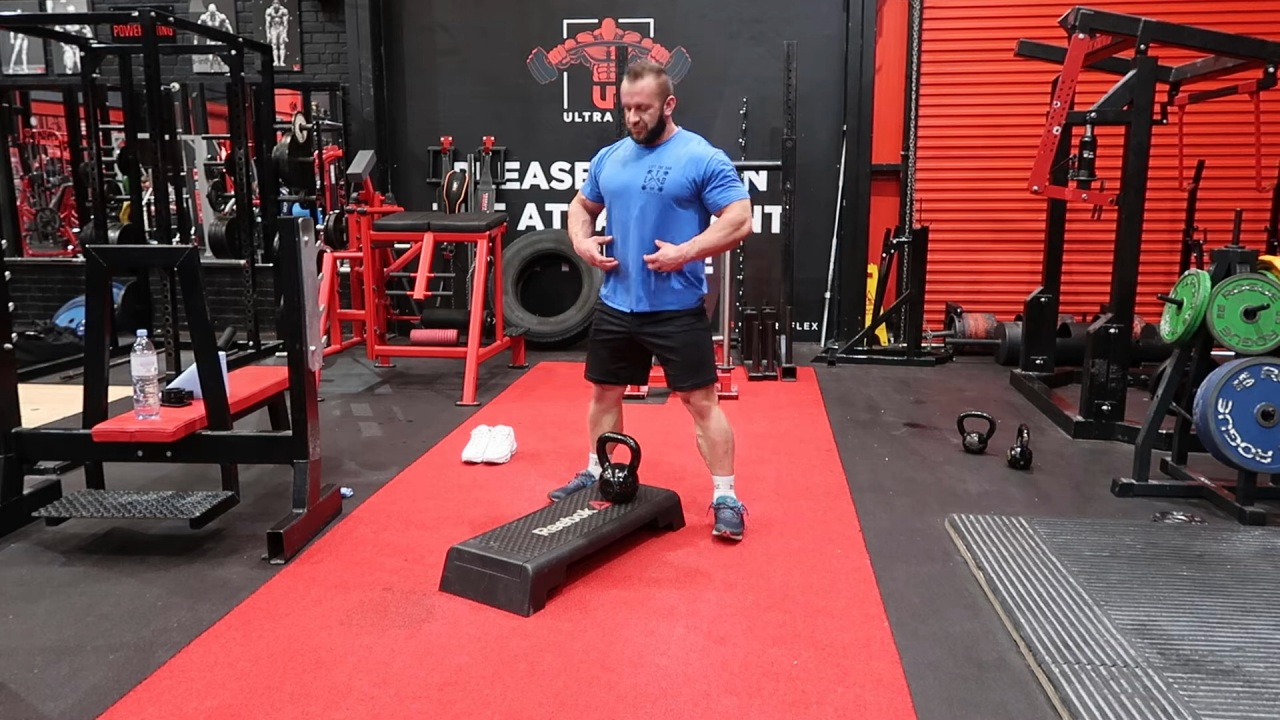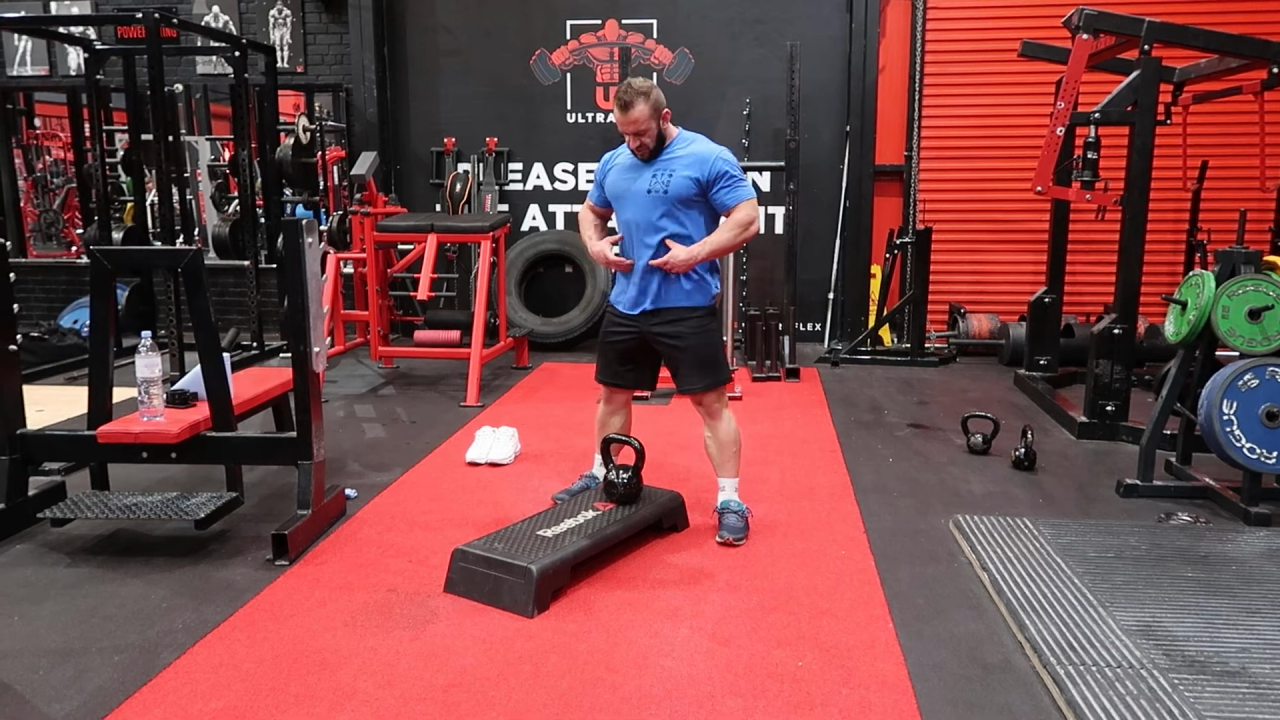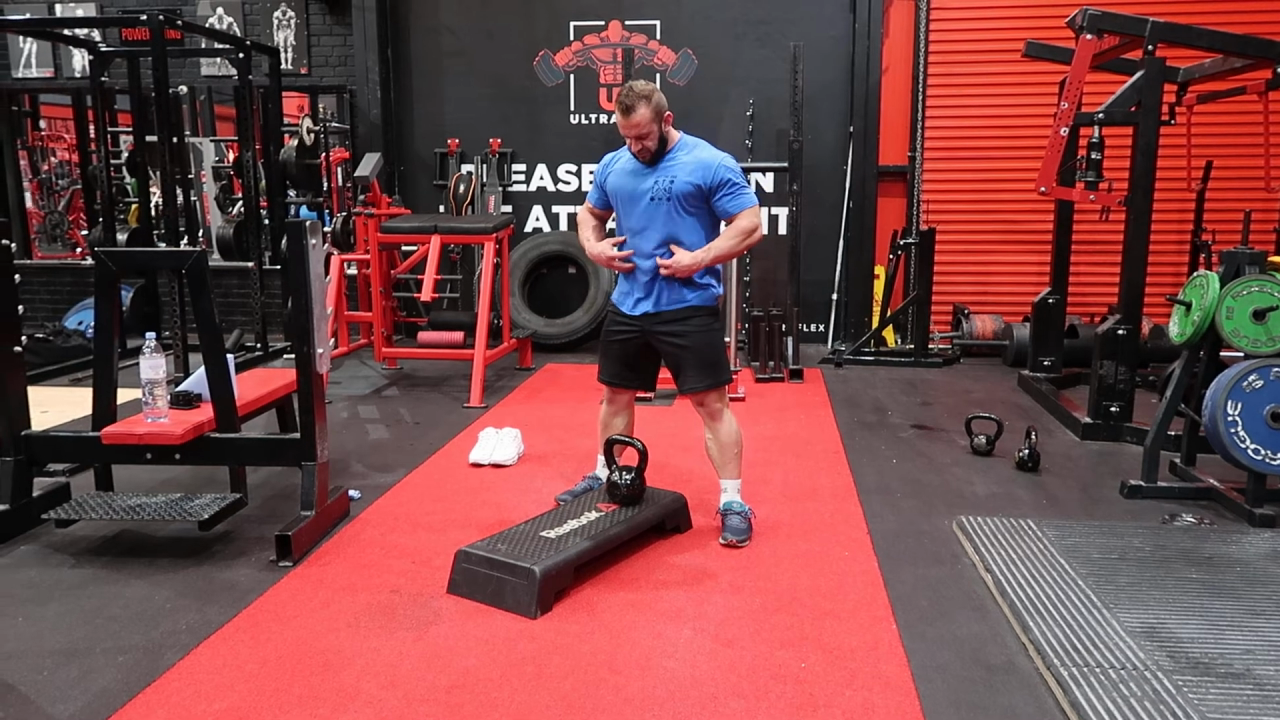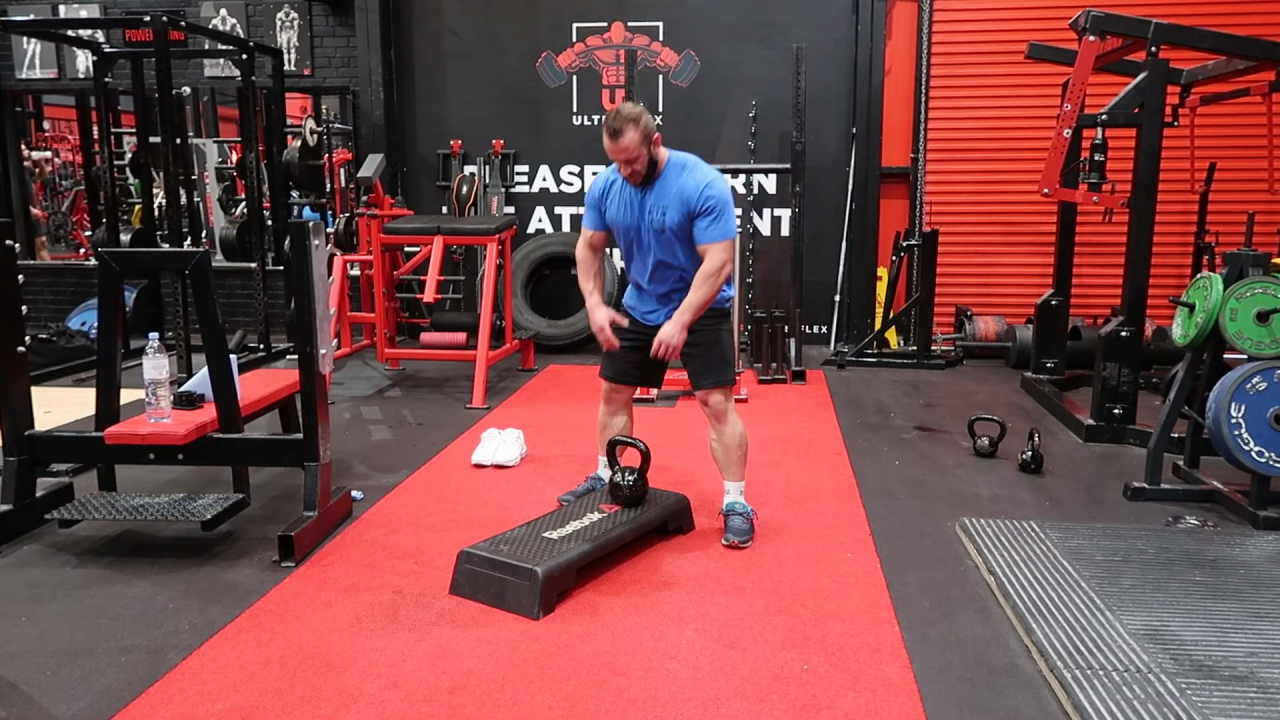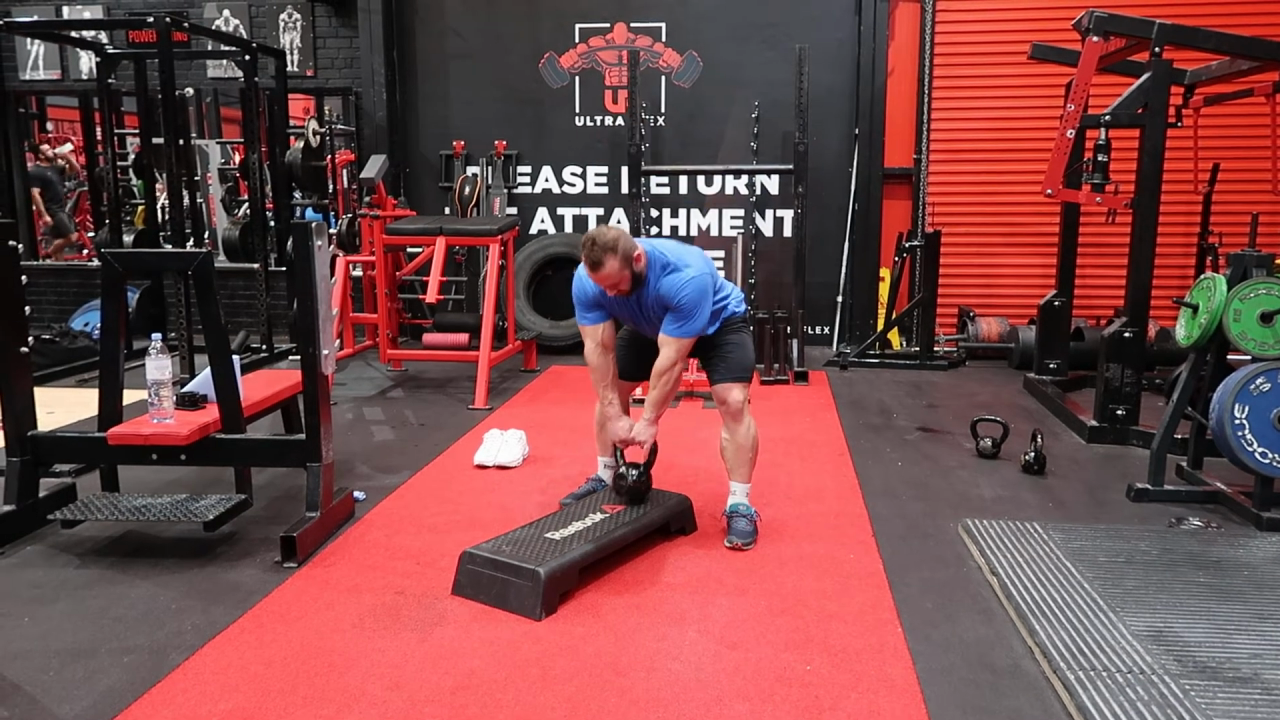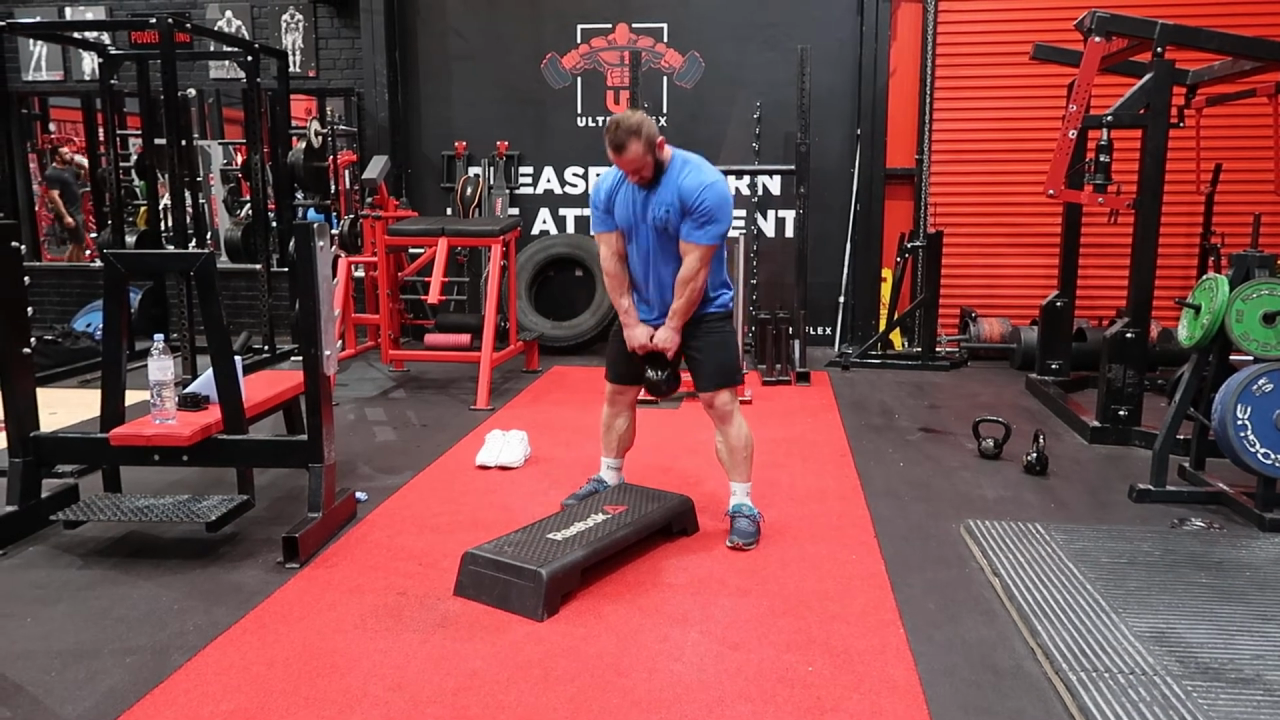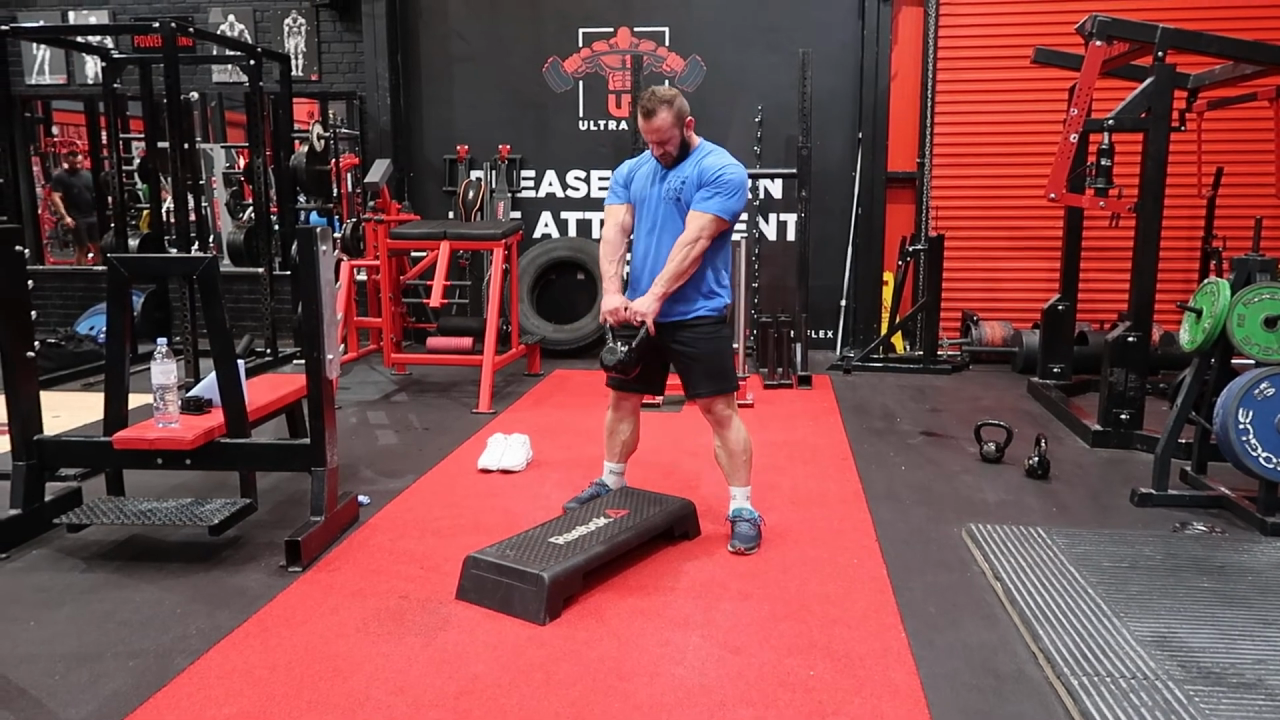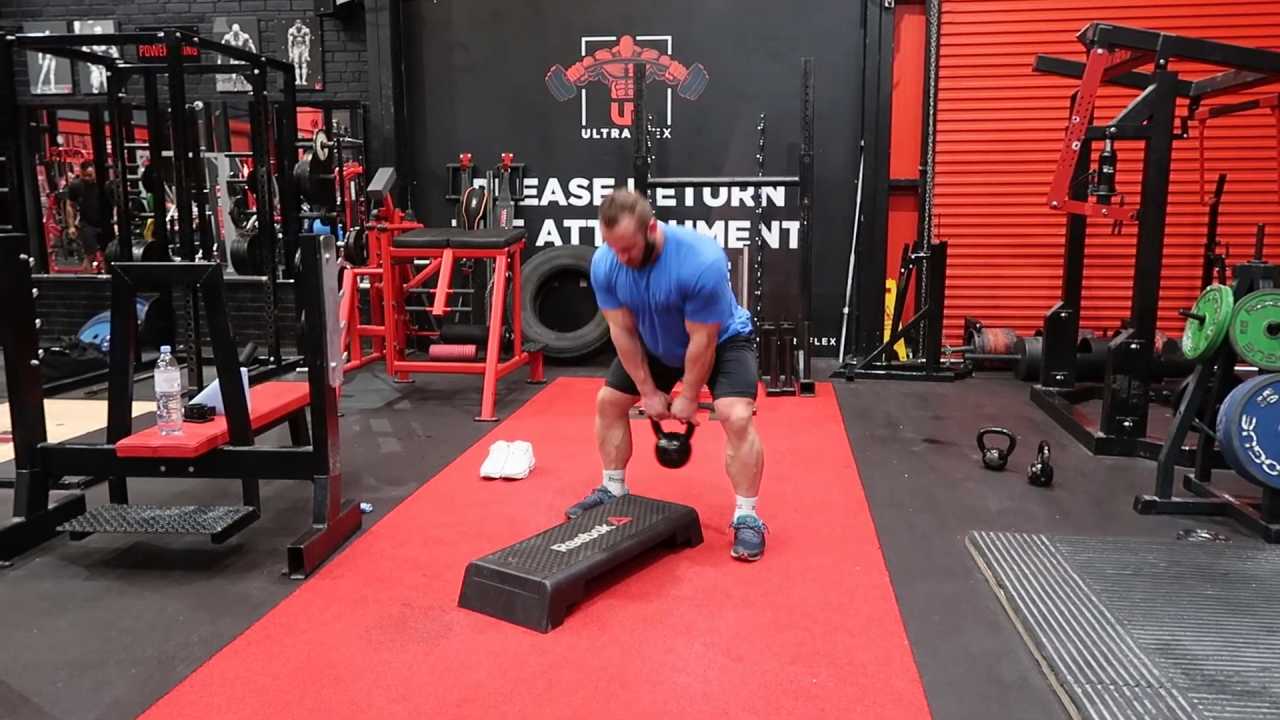
dt=0.5s
person 1, frame 1
left shoulder: (702, 158)
right shoulder: (608, 159)
left elbow: (739, 220)
right elbow: (582, 207)
left wrist: (685, 253)
right wrist: (581, 241)
left hip: (677, 307)
right hip: (616, 303)
left knee: (700, 400)
right knee: (604, 392)
left ankle: (725, 498)
right ankle: (597, 474)
person 1, frame 2
left shoulder: (709, 159)
right shoulder: (612, 163)
left elbow: (747, 219)
right elbow: (592, 210)
left wrist: (694, 254)
right wrist: (595, 244)
left hip: (688, 307)
right hip: (626, 304)
left knee: (711, 402)
right knee: (613, 394)
left ankle: (730, 502)
right ankle: (601, 475)
person 1, frame 3
left shoulder: (711, 164)
right shoulder: (612, 166)
left elbow: (750, 225)
right elbow: (590, 213)
left wrist: (697, 259)
right wrist: (592, 246)
left hip: (690, 308)
right hip: (628, 305)
left knee: (711, 403)
right knee: (615, 395)
left ankle: (733, 502)
right ankle: (604, 477)
person 1, frame 4
left shoulder: (702, 185)
right shoulder: (604, 186)
left elbow: (718, 263)
right elbow: (588, 246)
left wrist: (681, 322)
right wrist: (594, 304)
left hip: (700, 312)
right hip: (638, 309)
left knee: (716, 402)
right knee: (613, 392)
left ankle: (736, 503)
right ankle: (606, 477)
person 1, frame 5
left shoulder: (686, 276)
right shoulder: (587, 280)
left elbow: (673, 360)
right elbow: (599, 351)
left wrist: (648, 423)
right wrist: (617, 416)
left hip: (717, 322)
left knee: (733, 401)
right knee: (608, 390)
left ankle: (740, 506)
right ankle: (605, 479)
person 1, frame 6
left shoulder: (704, 185)
right shoulder: (607, 188)
left elbow: (695, 267)
right elbow: (612, 260)
left wrist: (673, 327)
right wrist: (630, 323)
left hip: (704, 311)
right hip: (641, 311)
left knee: (721, 403)
right knee: (617, 394)
left ankle: (743, 505)
right ankle: (608, 480)
person 1, frame 7
left shoulder: (723, 170)
right shoulder: (630, 172)
left elbow: (695, 240)
right elbow: (614, 233)
left wrist: (654, 297)
right wrist: (612, 291)
left hip: (698, 315)
right hip: (638, 309)
left knee: (718, 409)
right knee: (622, 398)
left ankle: (743, 509)
right ankle: (611, 484)
person 1, frame 8
left shoulder: (702, 262)
right shoulder: (605, 264)
left elbow: (703, 343)
right elbow: (623, 333)
left wrist: (688, 398)
right wrist: (647, 392)
left hip: (723, 340)
right hip: (657, 344)
left knee: (736, 418)
right knee: (608, 400)
left ankle: (747, 517)
right ankle: (613, 490)
